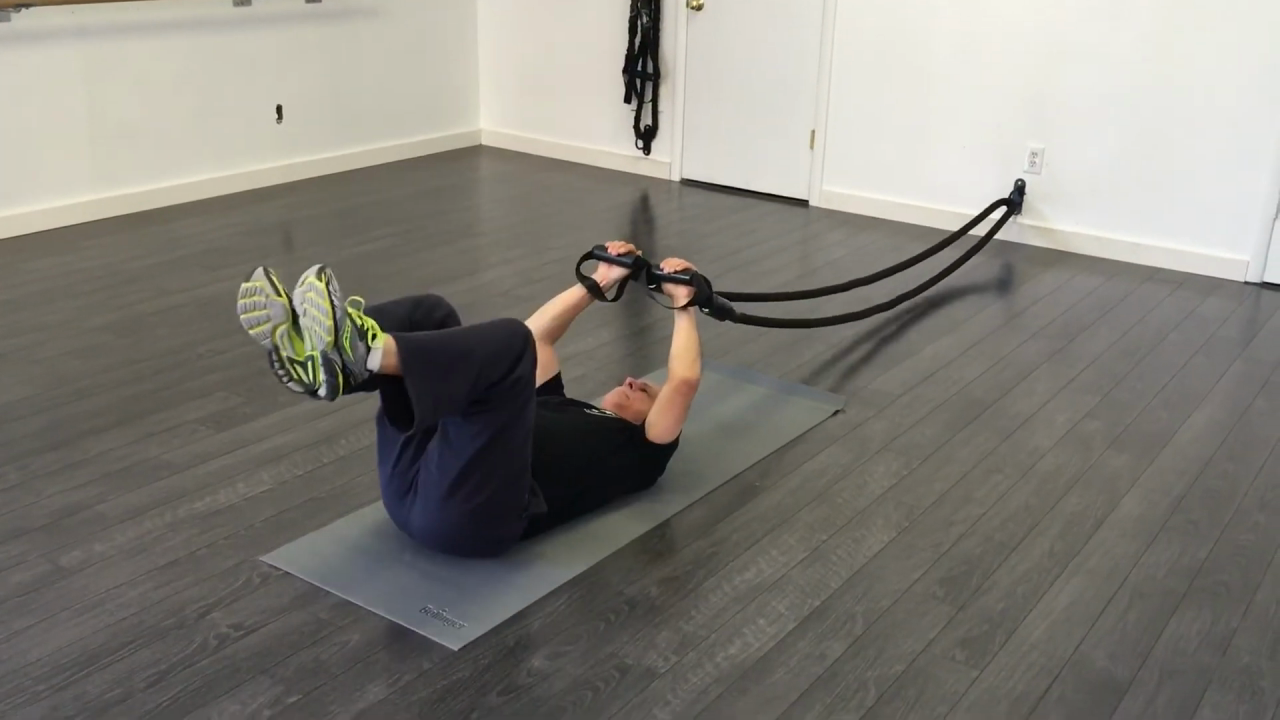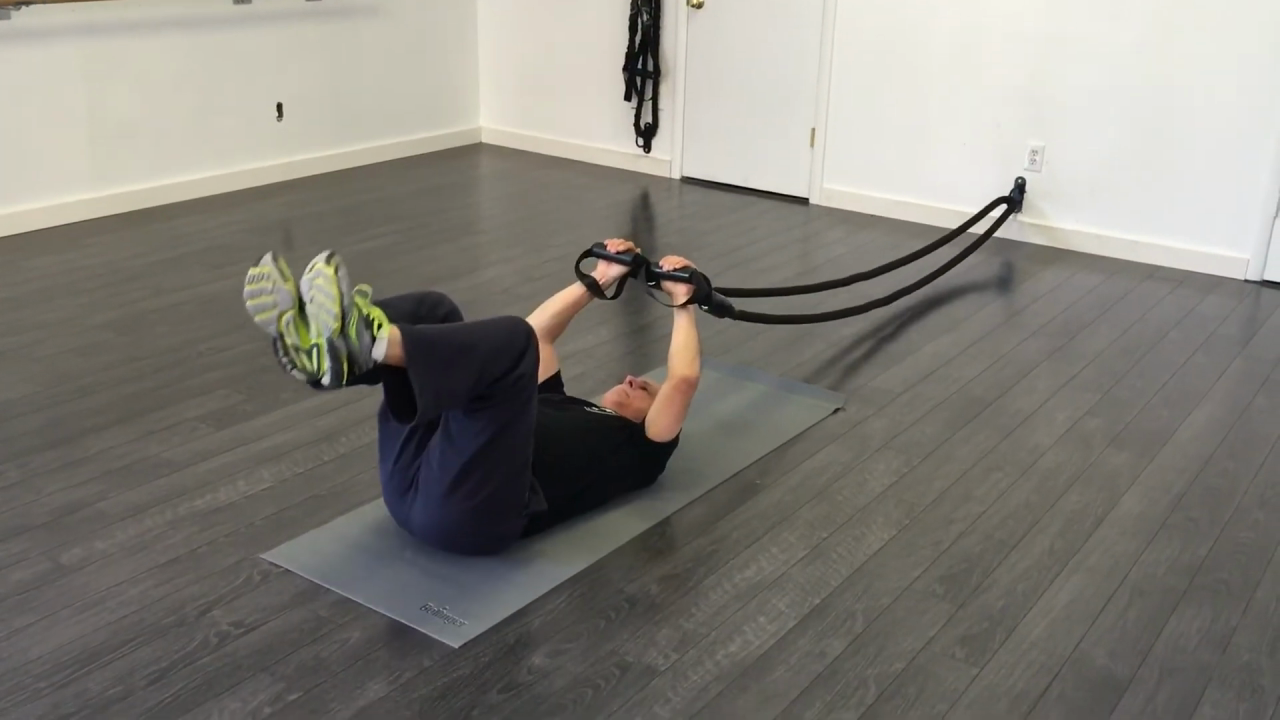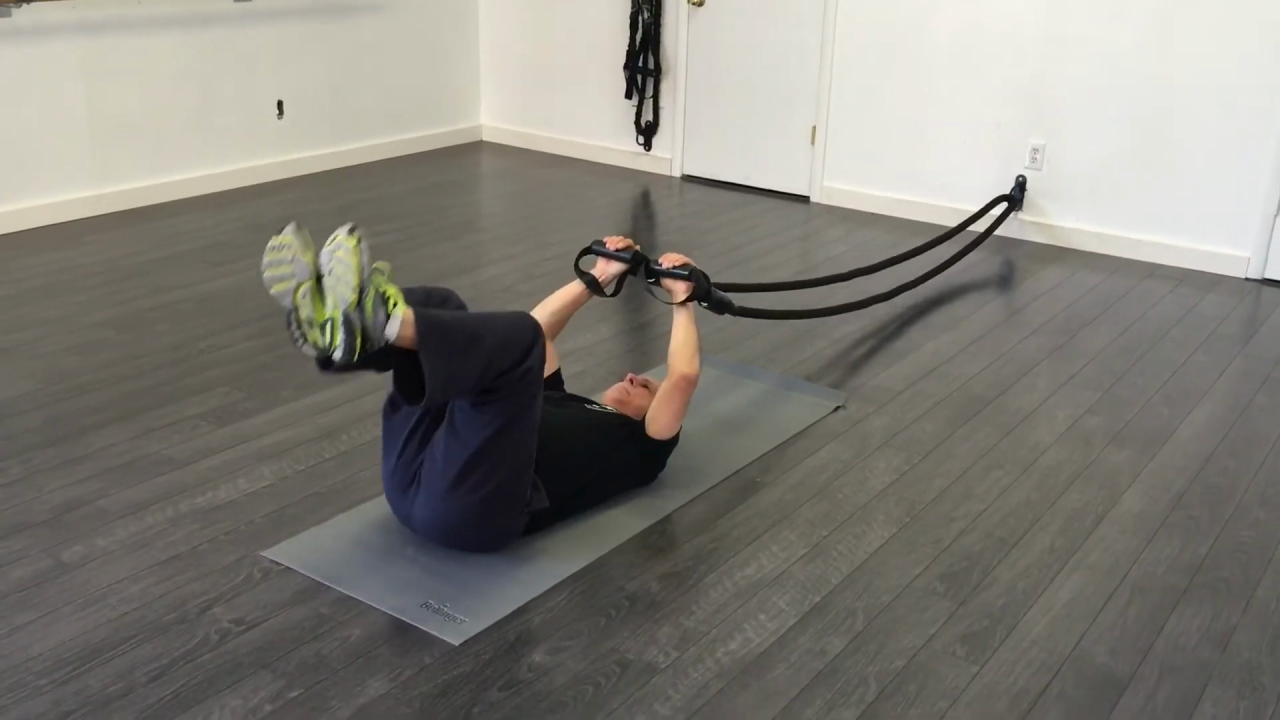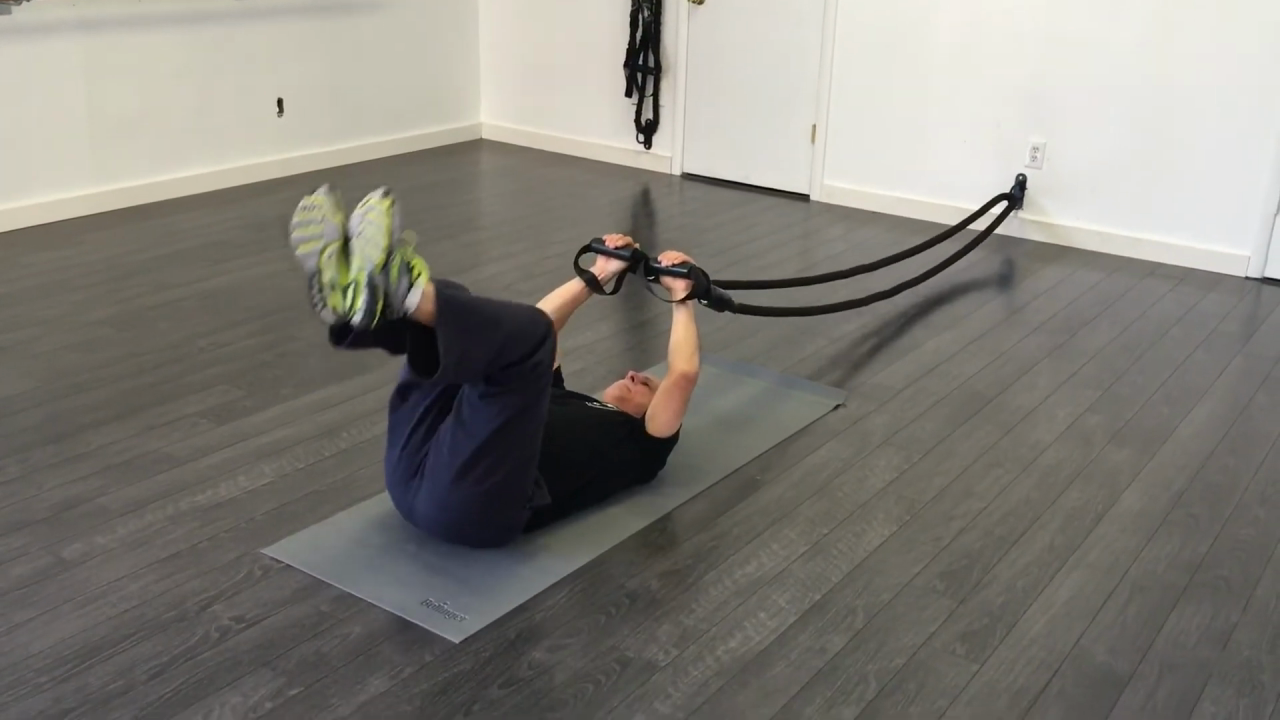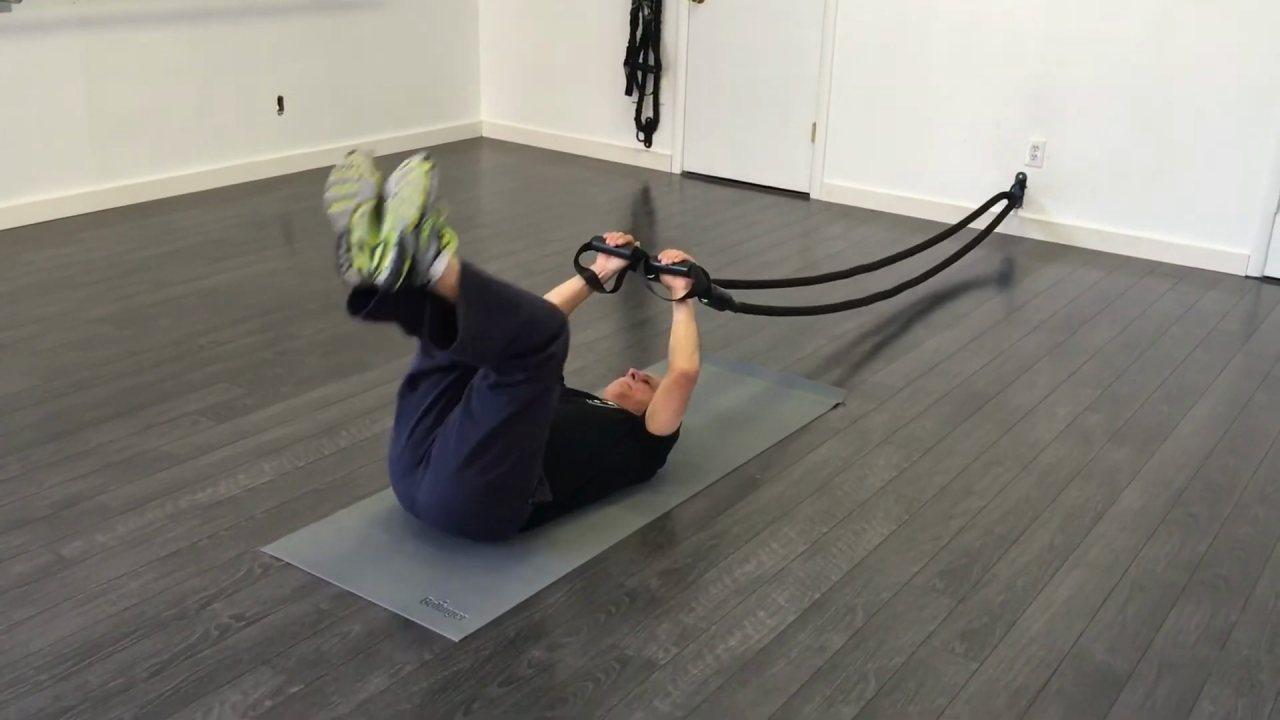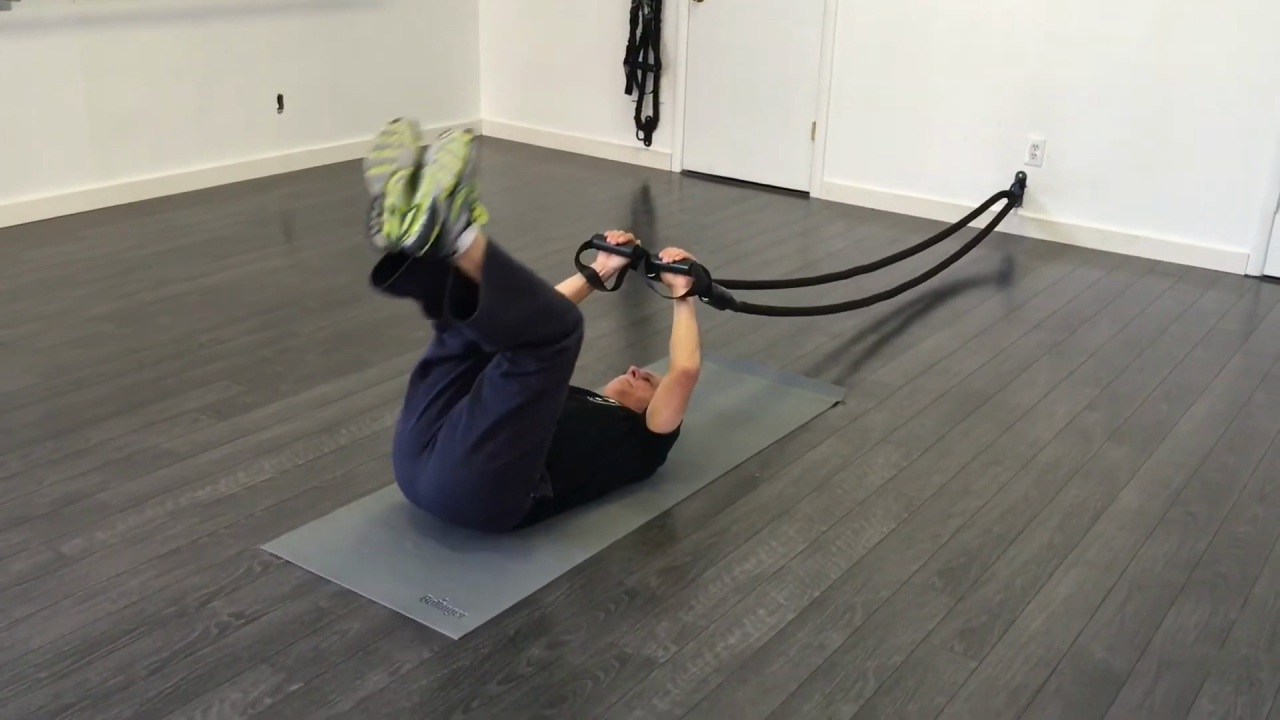
dt=0.1s
person 1, frame 1
left shoulder: (639, 454)
right shoulder: (562, 408)
left elbow: (684, 382)
right elbow: (536, 332)
left wrist: (682, 305)
right wrist: (596, 284)
left hip: (473, 514)
right hip: (411, 490)
left knee: (505, 346)
right knee: (426, 316)
left ankle: (358, 354)
right ankle: (321, 353)
person 1, frame 2
left shoulder: (640, 451)
right shoulder: (560, 405)
left elbow: (684, 380)
right elbow: (538, 330)
left wrist: (681, 303)
right wrist: (595, 282)
left hip: (473, 510)
right hip: (412, 486)
left knee: (507, 343)
right knee: (429, 314)
left ankle: (365, 343)
right ankle: (327, 342)
person 1, frame 3
left shoulder: (641, 447)
right shoulder: (562, 403)
left elbow: (683, 378)
right elbow: (542, 326)
left wrist: (681, 302)
right wrist: (597, 280)
left hip: (472, 511)
right hip: (415, 481)
left knee: (516, 337)
right knee: (438, 308)
left ankle: (375, 321)
right ankle: (343, 329)
person 1, frame 4
left shoulder: (641, 445)
right shoulder: (565, 402)
left elbow: (684, 375)
right elbow: (543, 319)
left wrist: (682, 299)
right wrist: (596, 276)
left hip: (478, 500)
right hip: (418, 476)
left knee: (527, 334)
right knee: (447, 302)
left ankle: (399, 292)
right ankle: (360, 293)
person 1, frame 5
left shoulder: (640, 445)
right shoulder: (568, 404)
left elbow: (684, 372)
right elbow: (519, 322)
left wrist: (681, 300)
right wrist: (599, 273)
left hip: (476, 496)
right hip: (419, 468)
left knee: (539, 330)
left ankle: (425, 258)
right ankle: (391, 265)
person 1, frame 6
left shoulder: (640, 442)
right shoulder: (570, 401)
left elbow: (685, 371)
right elbow: (530, 316)
left wrist: (682, 298)
right wrist: (595, 274)
left hip: (479, 484)
right hip: (423, 457)
left knee: (553, 327)
left ankle: (455, 233)
right ankle: (412, 231)
